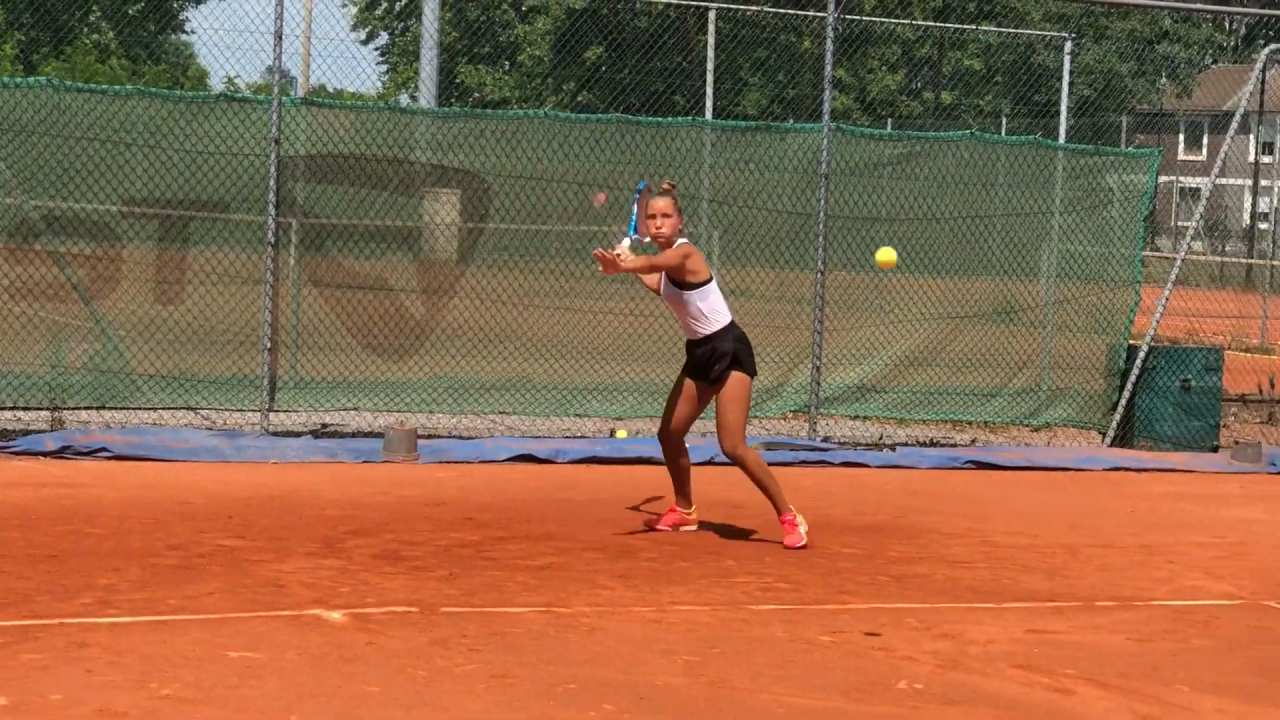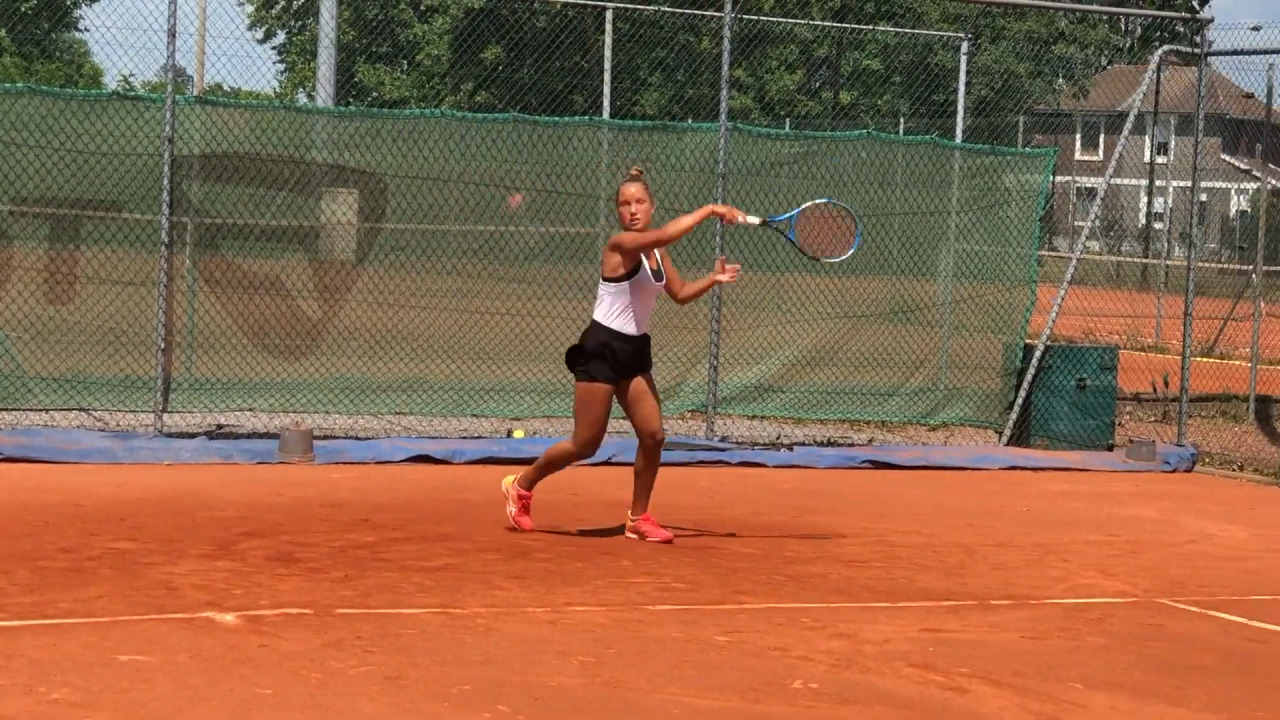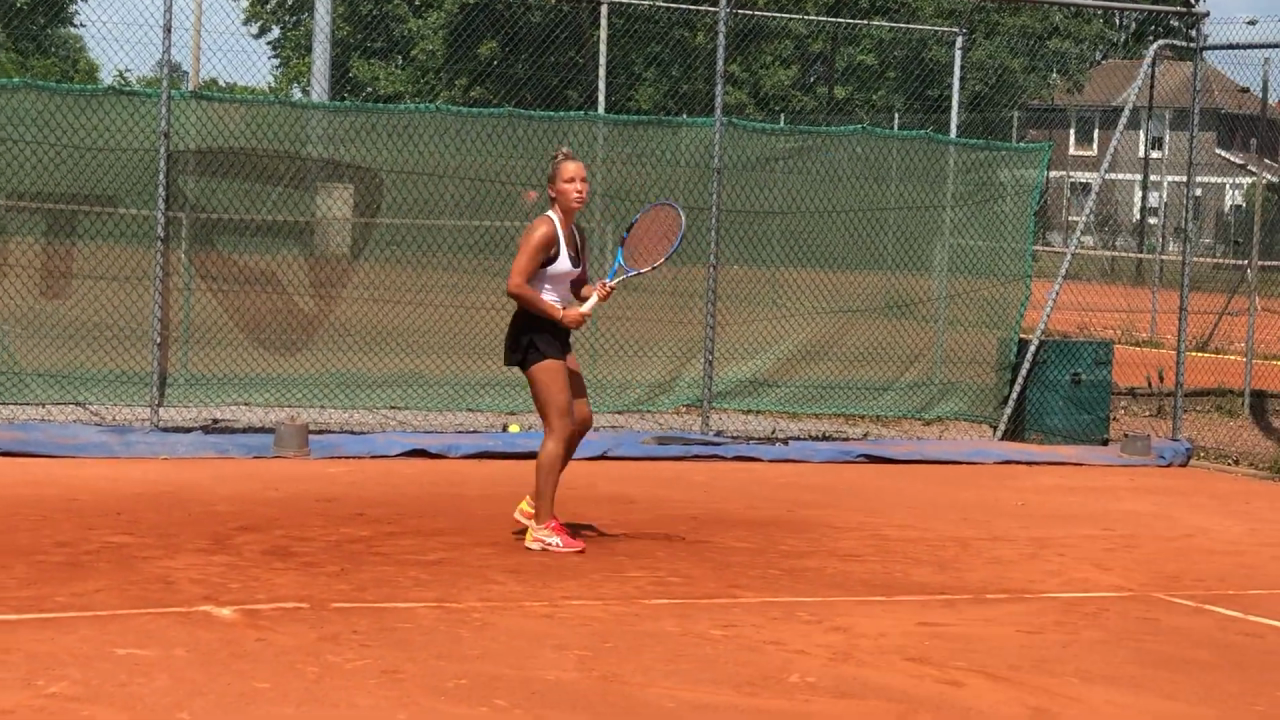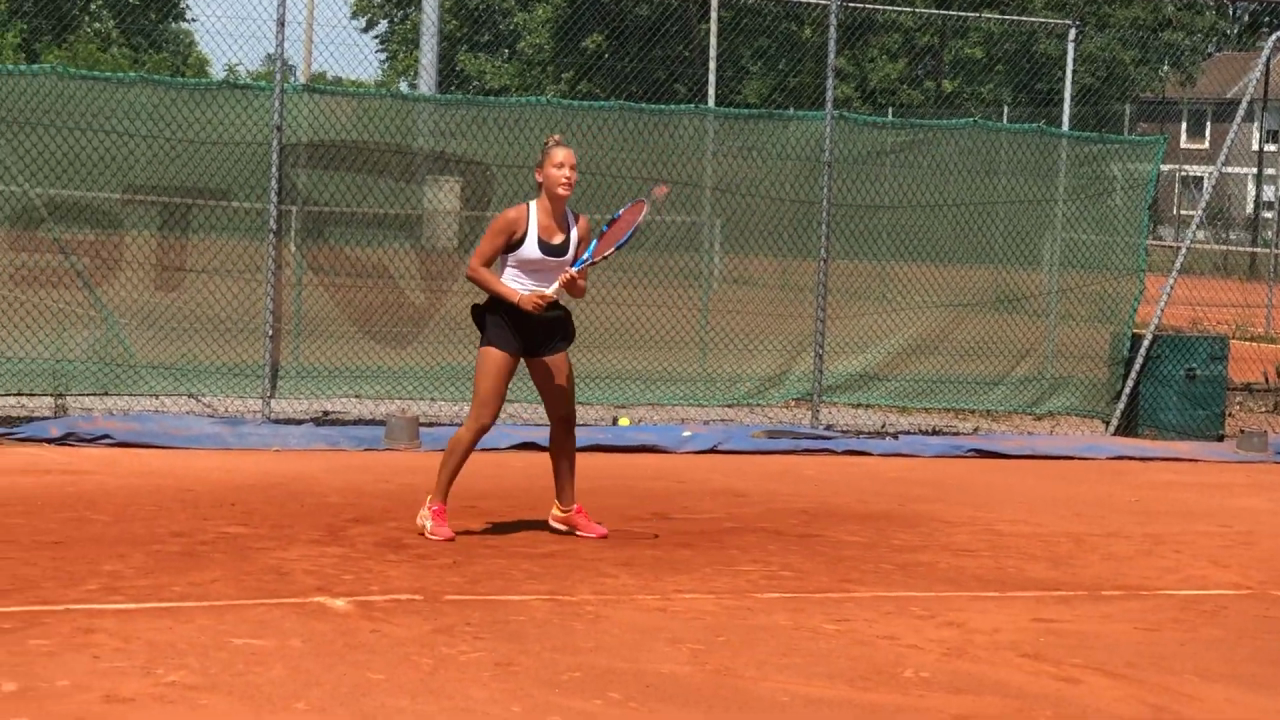
dt=0.5s
person 1, frame 1
left shoulder: (682, 252)
right shoulder: (668, 258)
left elbow: (651, 260)
left wrist: (621, 264)
right wrist: (627, 261)
left hip: (726, 349)
right hip: (699, 353)
left knee: (733, 445)
right knee: (670, 432)
left ankle: (789, 517)
right ankle: (684, 509)
person 1, frame 2
left shoulder: (656, 250)
right shoulder: (622, 244)
left elbow: (680, 294)
right elbow: (663, 234)
left wrist: (713, 279)
right wrist: (710, 210)
left hip: (634, 350)
right hip: (603, 349)
left knee: (654, 436)
right knee: (585, 445)
left ankle: (639, 518)
right ankle: (521, 486)
person 1, frame 3
left shoulder: (579, 233)
right shoulder: (543, 230)
right elbow: (515, 286)
left wrist: (598, 292)
right wrist: (560, 314)
left hip: (556, 333)
right hip: (535, 332)
left knee: (580, 422)
right knee: (559, 430)
left ankle: (534, 506)
right ankle: (543, 527)
person 1, frame 4
left shoulder: (579, 226)
right shoulder: (515, 217)
left elbow: (579, 290)
right elbow: (474, 267)
left wrist: (573, 283)
right wrist: (516, 296)
left hip: (548, 324)
right hip: (505, 320)
left knee: (565, 420)
right knee: (482, 418)
left ankle: (567, 509)
right ankle: (435, 505)
